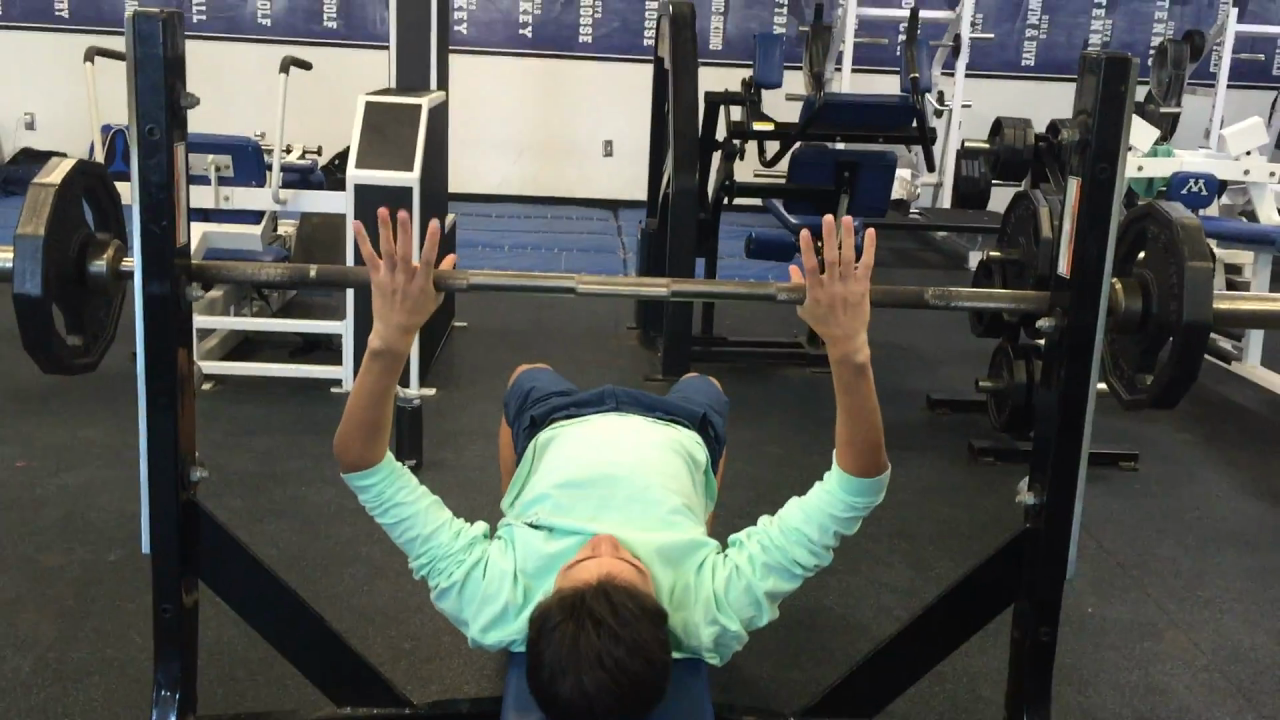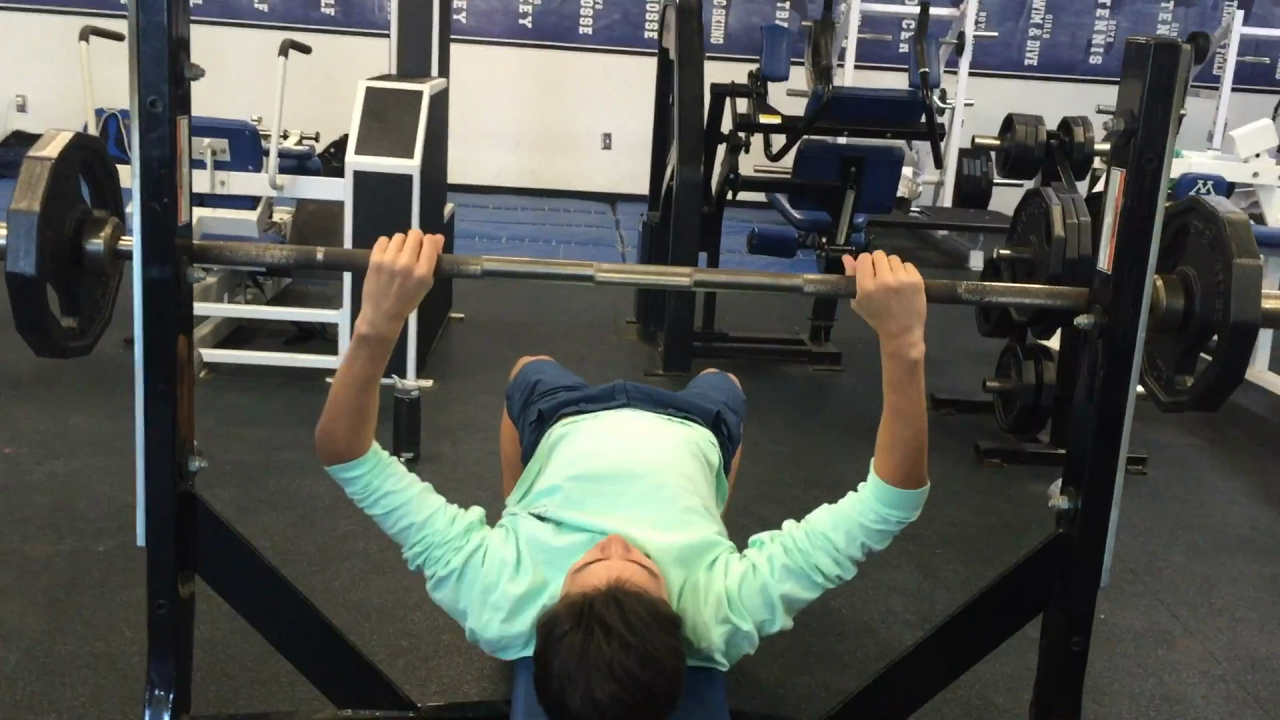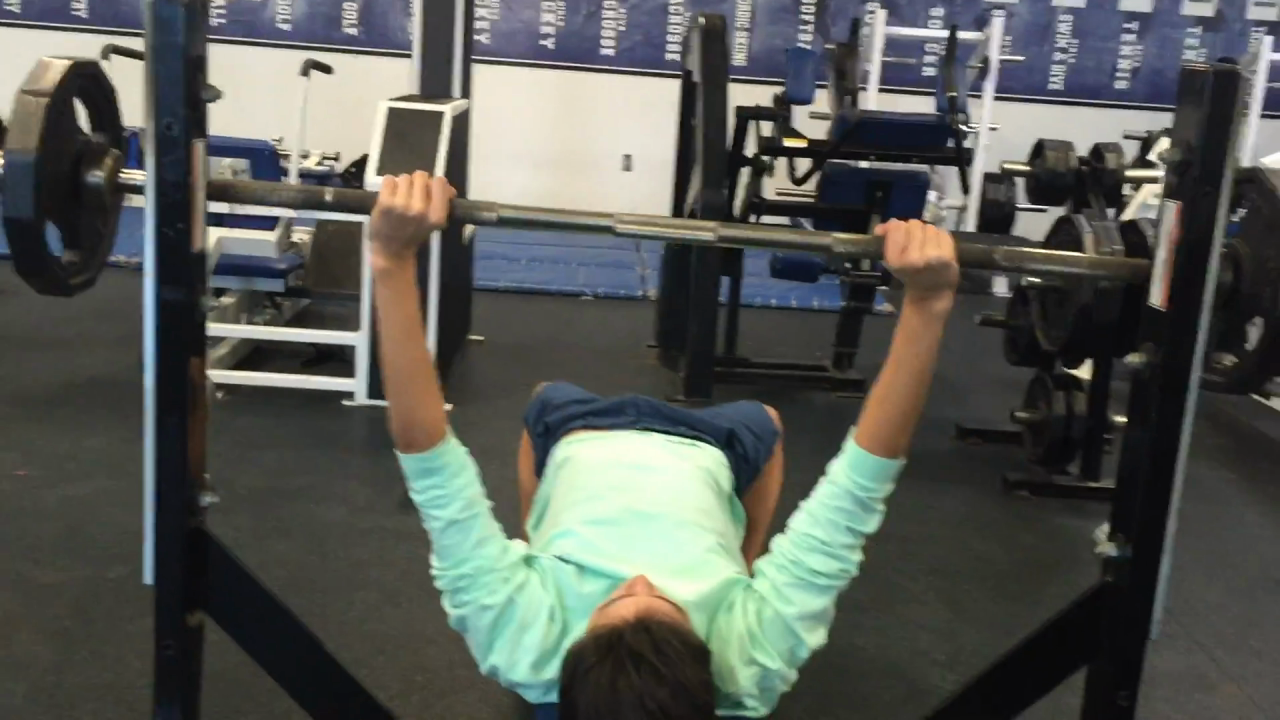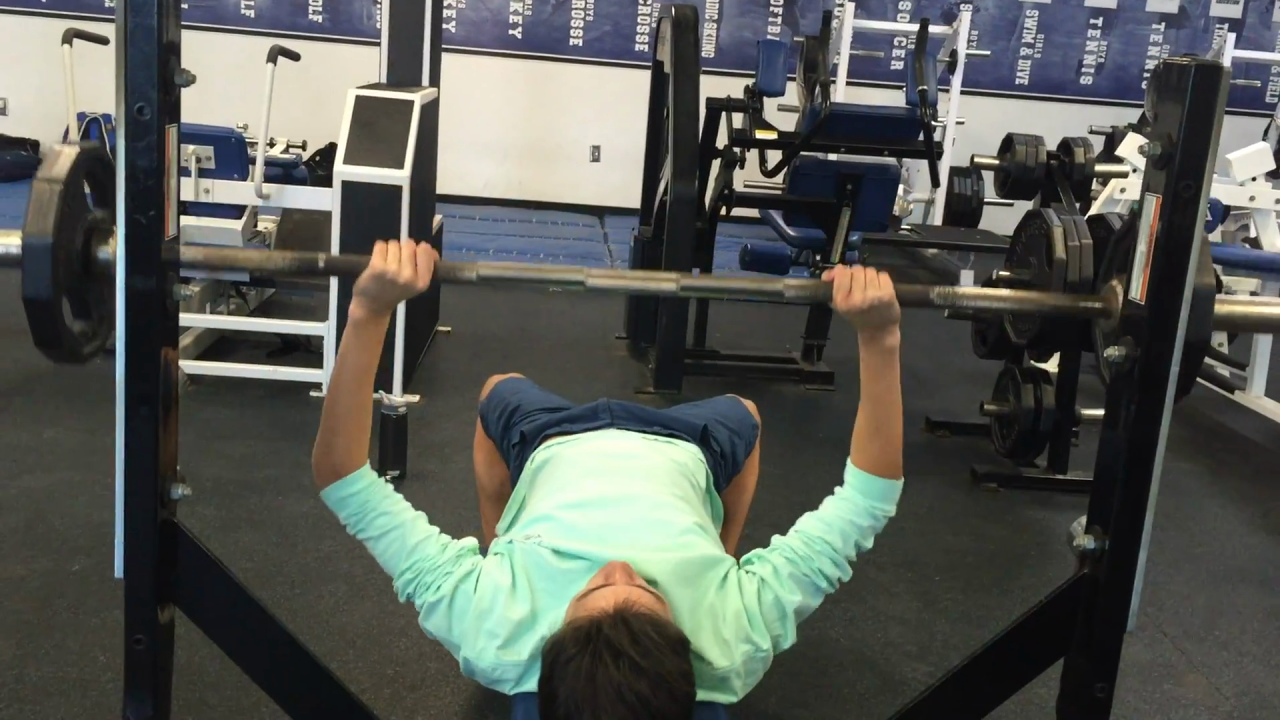
dt=1s
person 1, frame 1
left shoulder: (495, 604)
right shoulder: (711, 608)
left elbow: (363, 467)
right elbow: (856, 487)
left wrist: (389, 339)
right wrist: (849, 350)
left knee: (529, 378)
right knee: (701, 389)
person 1, frame 2
left shoulder: (501, 599)
right shoulder: (723, 610)
left elbow: (346, 455)
right elbow: (892, 500)
left wrist: (377, 323)
right wrist: (901, 342)
left knee: (533, 369)
right knee: (719, 384)
person 1, frame 3
left shoulder: (521, 645)
right shoulder: (752, 652)
left elbow: (429, 466)
right elbow: (861, 482)
left wrist: (393, 260)
right wrist: (926, 303)
left knee: (551, 401)
right knee: (759, 420)
person 1, frame 4
left shoulder: (495, 634)
right shoulder: (733, 640)
left elbow: (344, 483)
right elbow: (870, 498)
left wrist: (368, 313)
right wrist: (879, 339)
left knee: (503, 391)
right knee: (739, 413)
